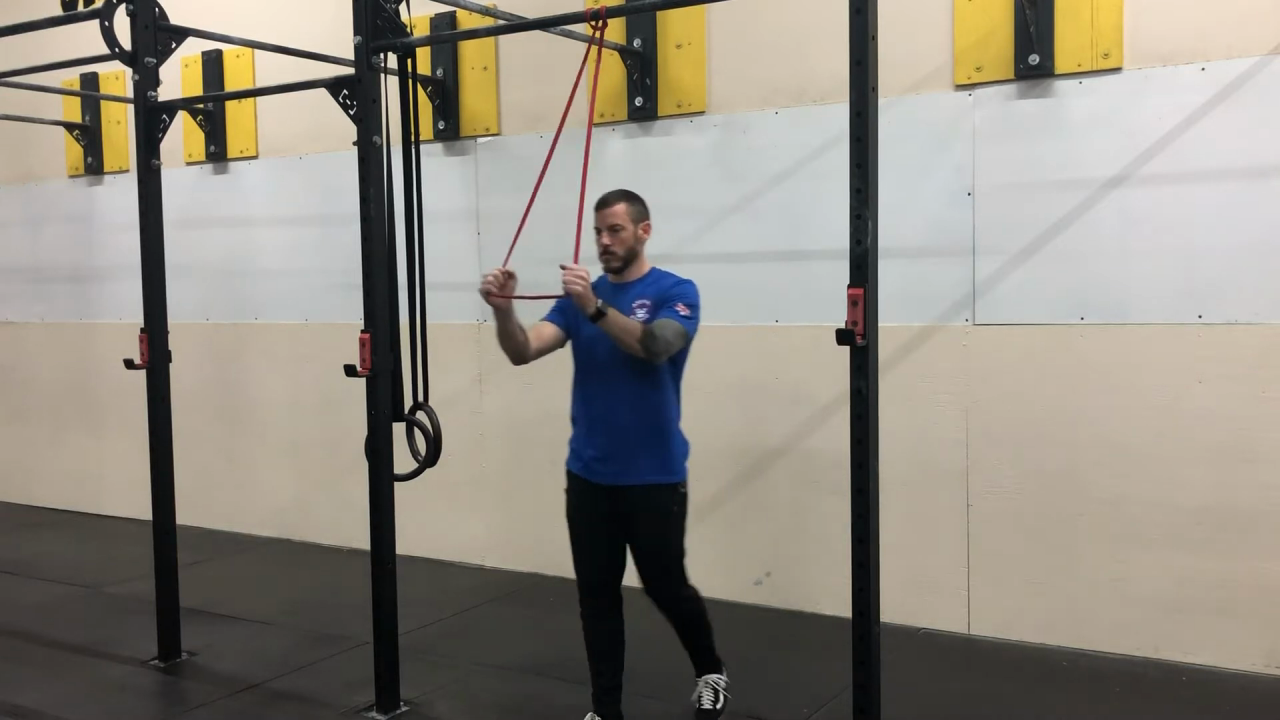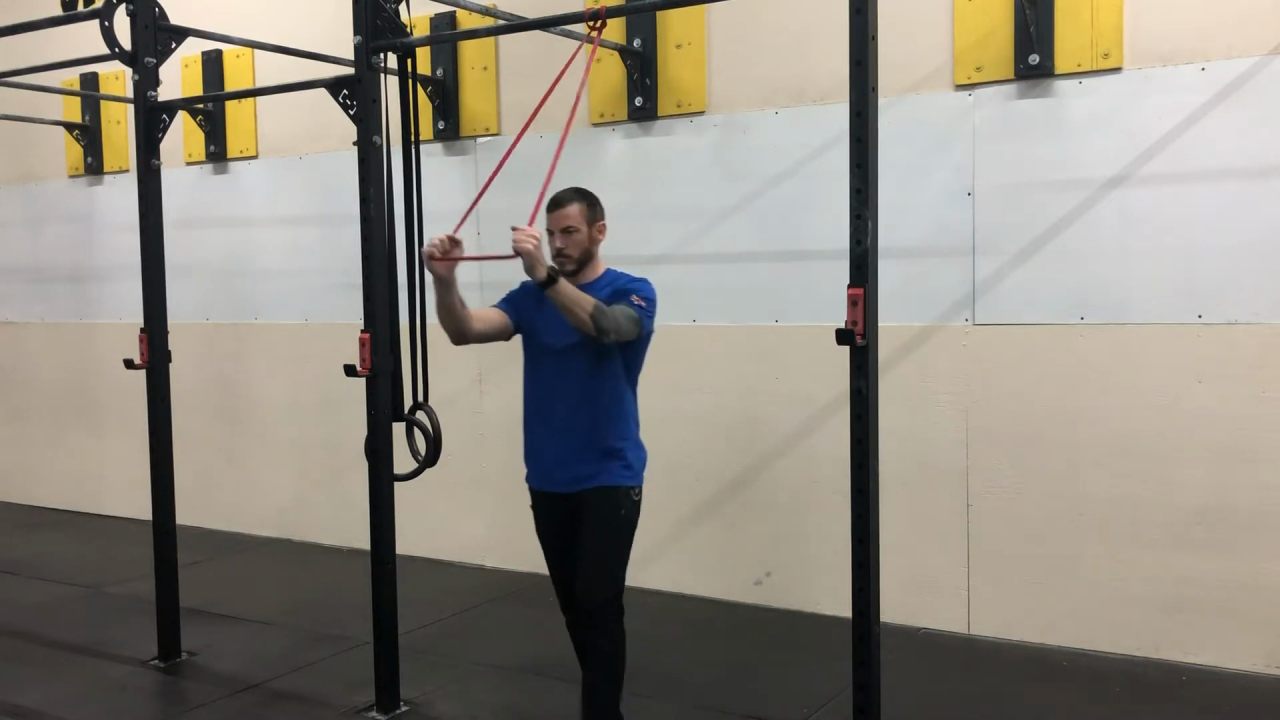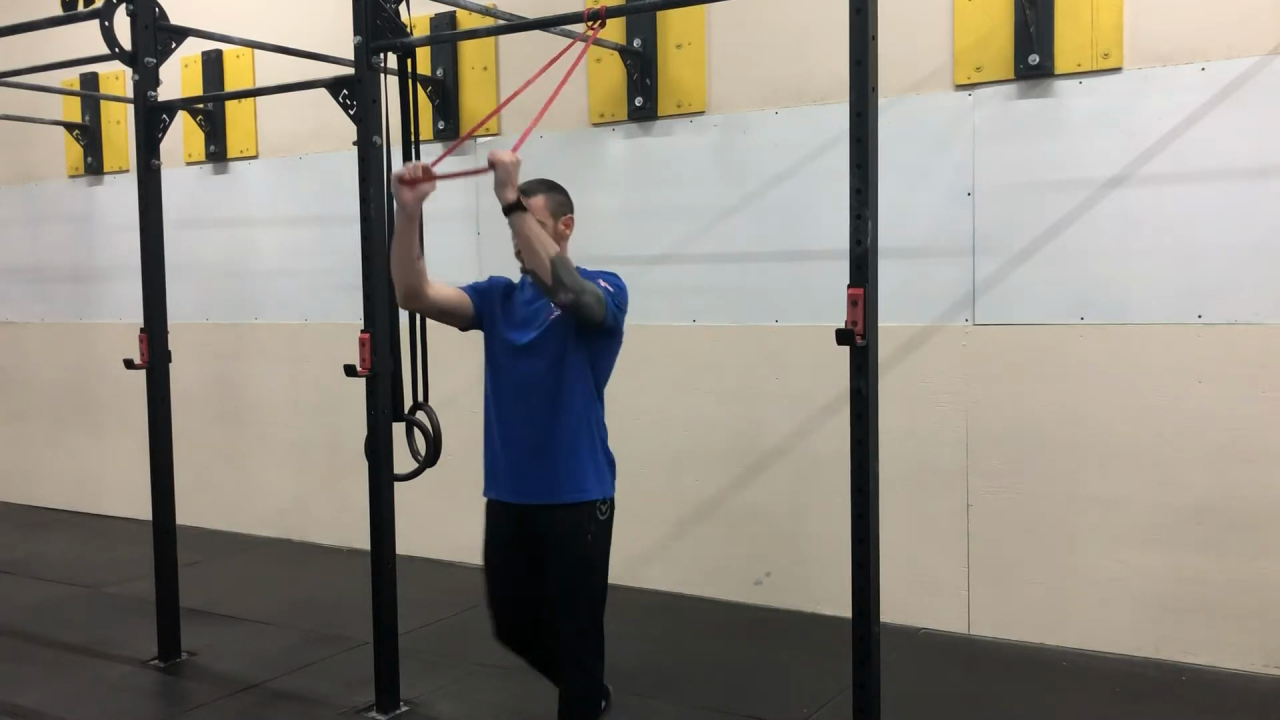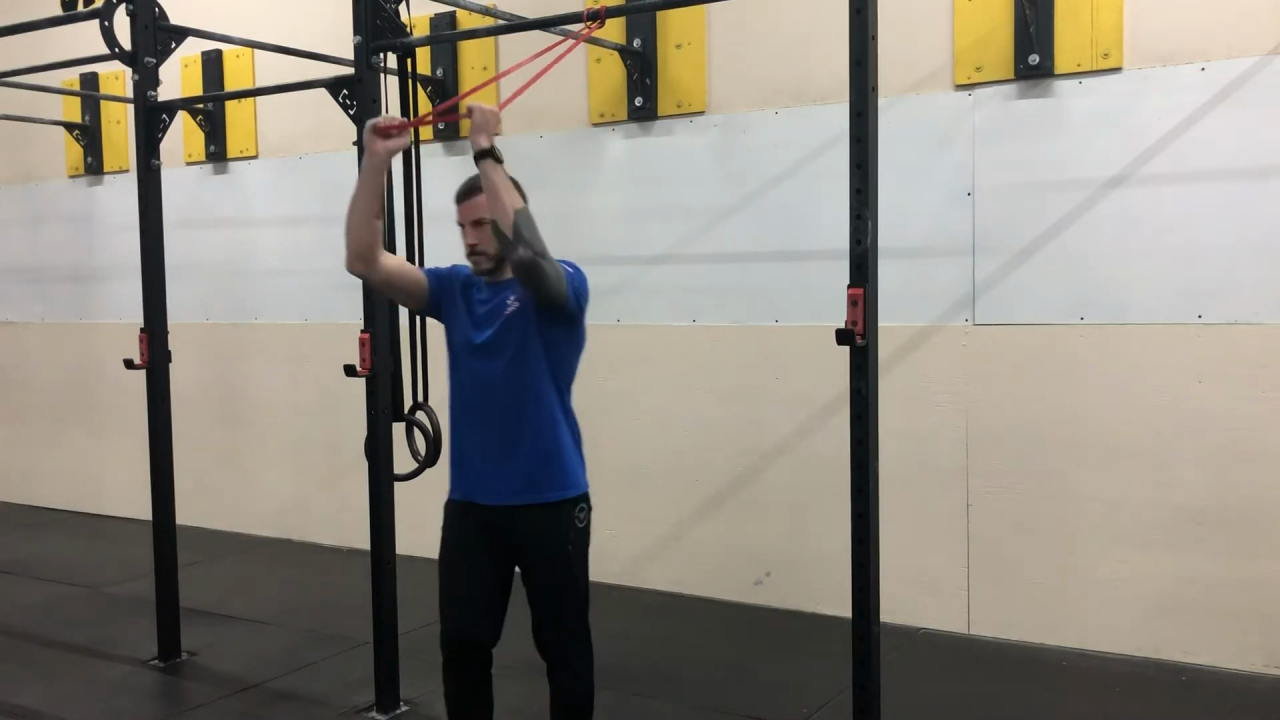
dt=0.4s
person 1, frame 1
left shoulder: (675, 292)
right shoulder: (580, 297)
left elbow: (654, 347)
right elbow: (523, 351)
left wrist: (594, 308)
right wrist: (503, 309)
left hip: (653, 475)
right hip: (588, 474)
left knee: (665, 586)
right knee: (596, 595)
left ankle: (710, 672)
person 1, frame 2
left shoulder: (632, 292)
right shoulder: (530, 299)
left elbow: (606, 326)
right elbow: (464, 330)
left wrist: (544, 272)
right wrist: (443, 276)
left hip: (609, 482)
right hip: (548, 482)
left knee: (599, 611)
right knee: (578, 611)
person 1, frame 3
left shoulder: (602, 291)
right shoulder: (497, 297)
left elbow: (565, 289)
right elbow: (415, 295)
left wrist: (512, 200)
right wrist: (408, 211)
left hip: (576, 498)
right hip: (507, 495)
left knee: (574, 634)
right knee: (514, 626)
person 1, frame 4
left shoulder: (560, 287)
right shoulder: (453, 289)
left elbow: (526, 252)
right elbow: (364, 261)
left wrist: (486, 152)
right wrist: (375, 162)
left hip: (551, 499)
right hip: (471, 502)
left knee: (562, 645)
right knee: (462, 645)
